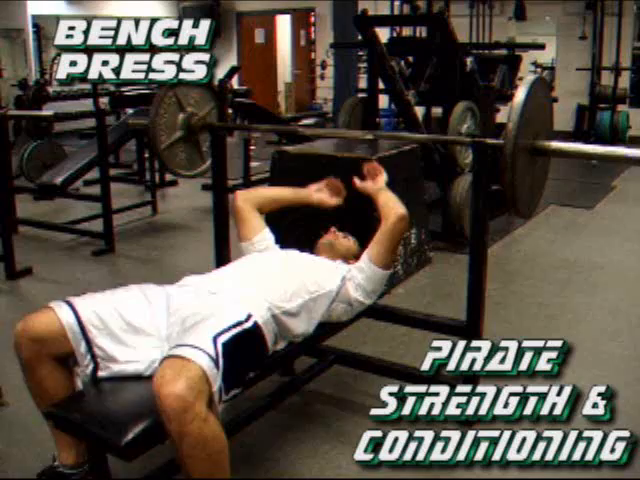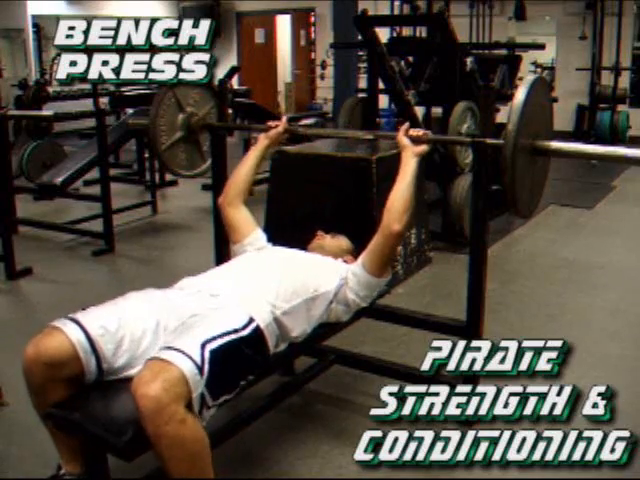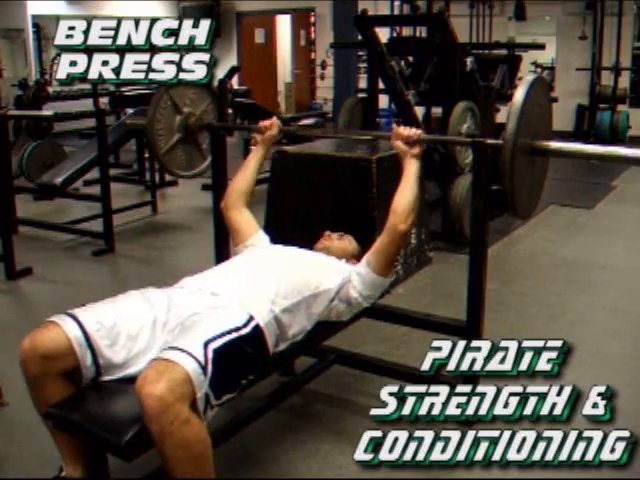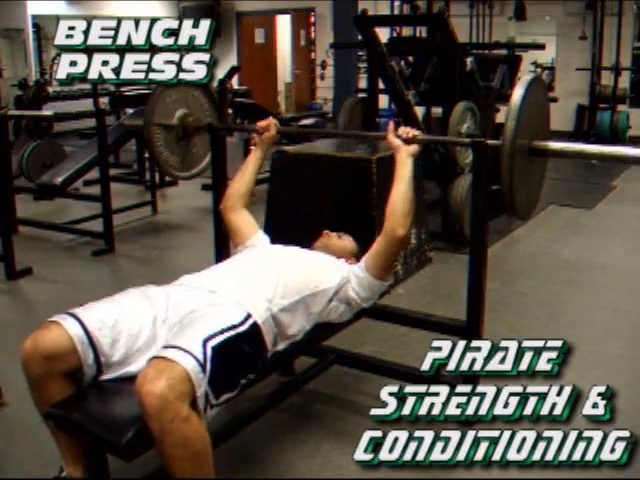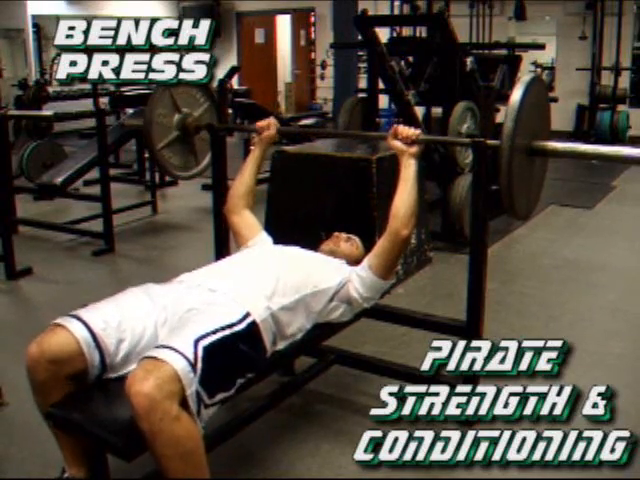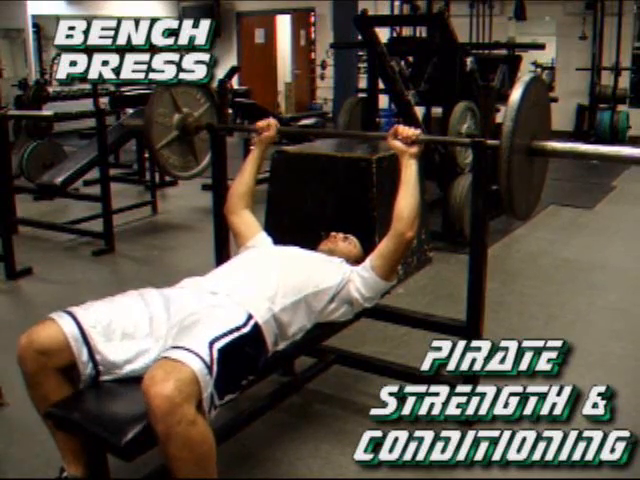
dt=0.7s
person 1, frame 1
left shoulder: (349, 282)
right shoulder: (276, 257)
left elbow: (396, 220)
right elbow: (244, 201)
left wrist: (376, 188)
right wrist: (310, 196)
left hip: (241, 319)
right hip: (182, 299)
left knee: (175, 389)
right knee: (35, 334)
person 1, frame 2
left shoulder: (345, 283)
right shoulder: (266, 255)
left elbow: (392, 229)
right elbow: (230, 202)
left wrist: (409, 156)
right wrist: (263, 144)
left hip: (239, 320)
right hip: (179, 299)
left knee: (154, 394)
right knee: (43, 356)
person 1, frame 3
left shoulder: (348, 283)
right shoulder: (269, 253)
left elbow: (397, 229)
right elbow: (233, 206)
left wrist: (410, 161)
right wrist: (261, 147)
left hip: (238, 320)
right hip: (178, 300)
left knee: (160, 393)
right knee: (40, 349)
person 1, frame 4
left shoulder: (346, 282)
right shoulder: (270, 253)
left elbow: (395, 234)
right elbow: (233, 208)
left wrist: (404, 158)
right wrist: (260, 148)
left hip: (236, 319)
right hip: (174, 299)
left knee: (160, 392)
right knee: (41, 350)
person 1, frame 5
left shoulder: (349, 283)
right shoulder: (272, 253)
left elbow: (398, 233)
right elbow: (236, 210)
left wrist: (407, 160)
right wrist: (260, 147)
left hip: (233, 318)
right hip: (173, 296)
left knee: (148, 391)
right knee: (45, 356)
person 1, frame 6
left shoulder: (350, 282)
right shoulder: (272, 253)
left elbow: (402, 233)
right elbow: (236, 210)
left wrist: (408, 159)
right wrist: (260, 147)
left hip: (238, 320)
right hip: (179, 300)
left knee: (165, 393)
right knee: (37, 347)
